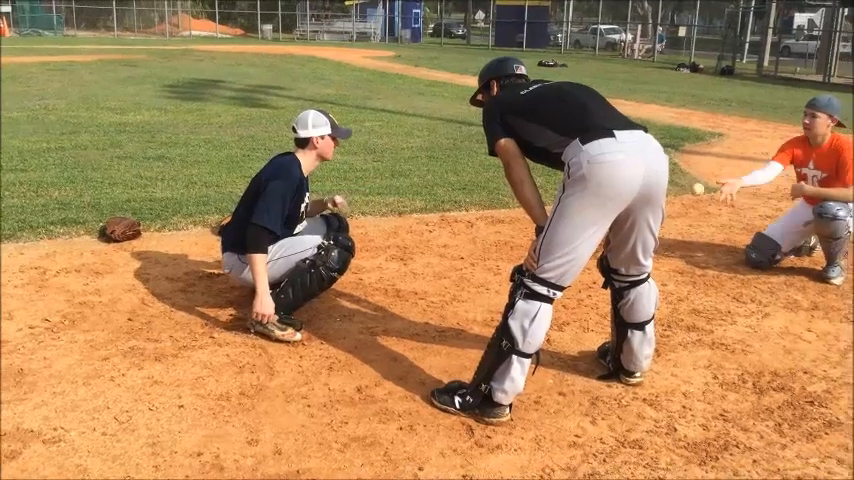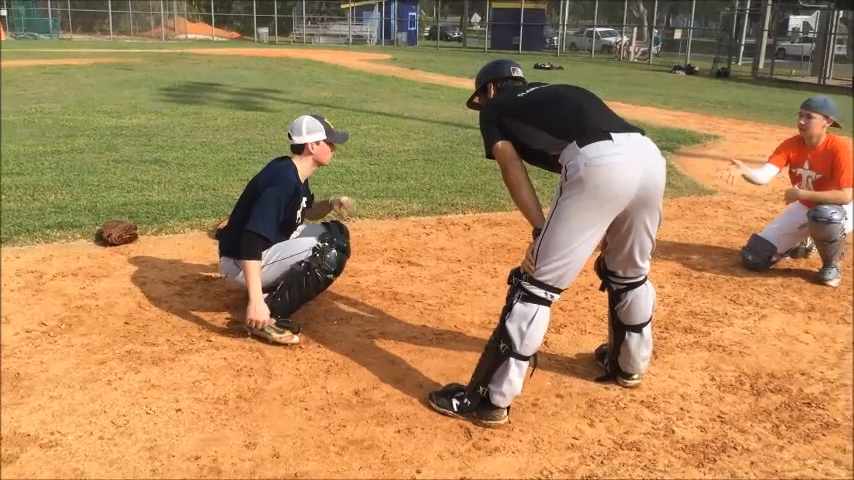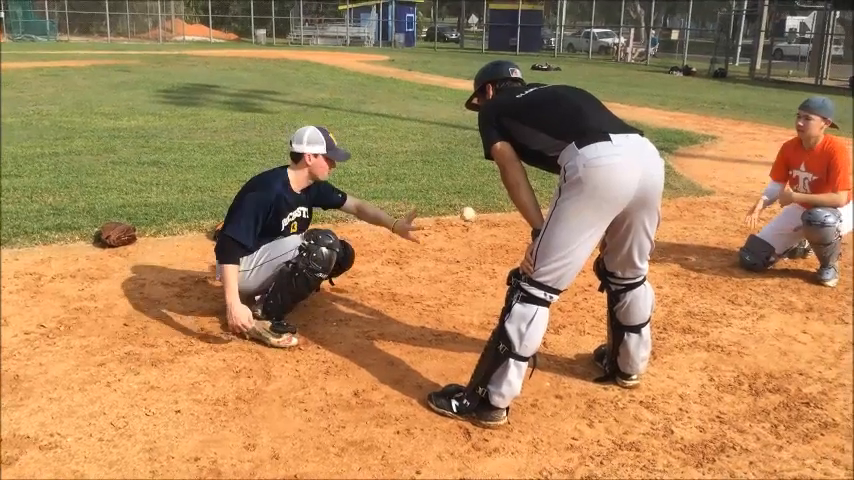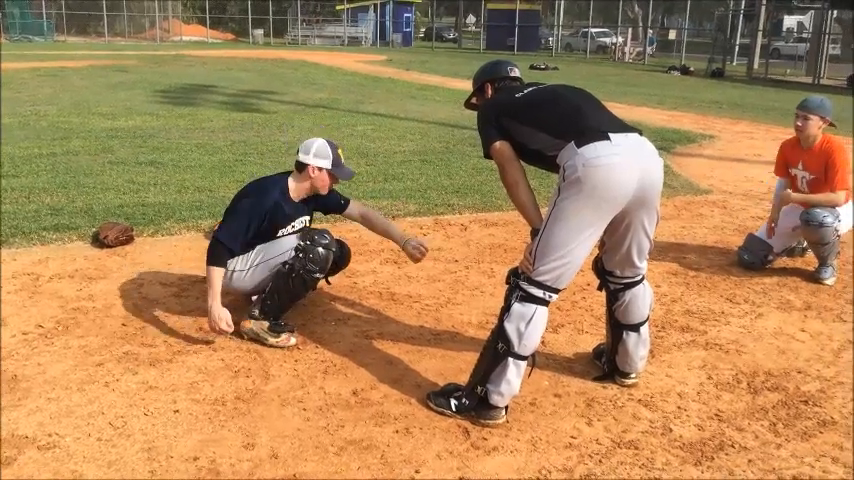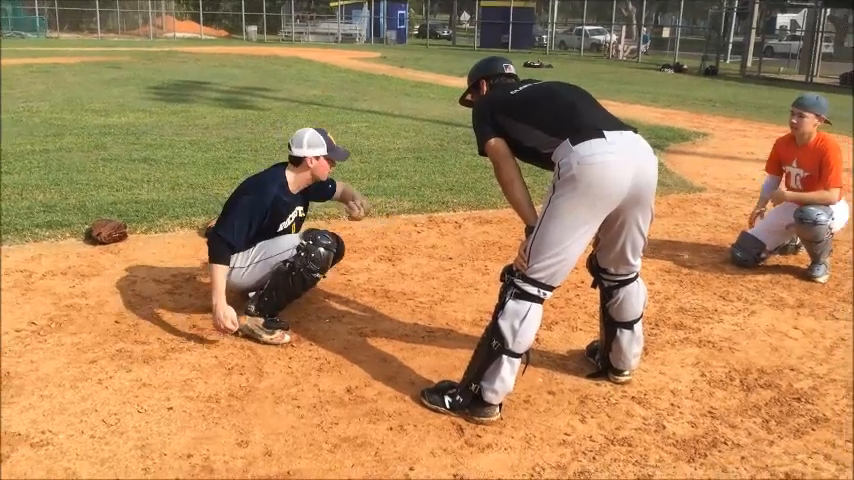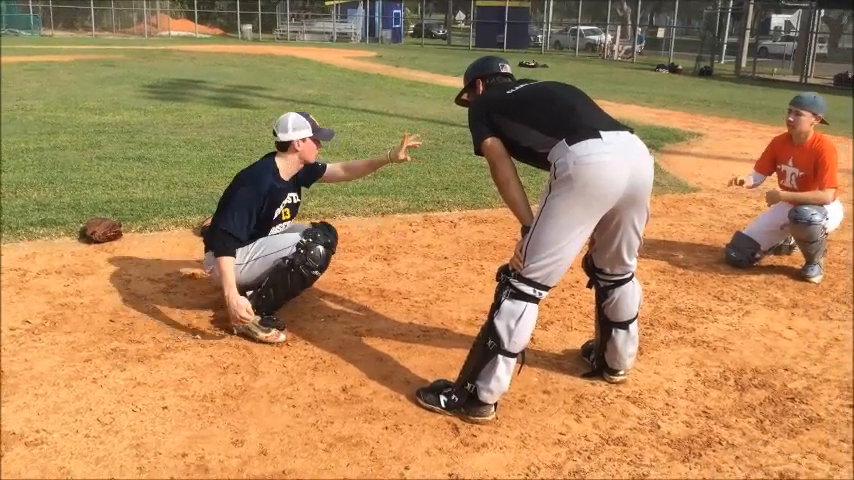
dt=0.2s
person 1, frame 1
left shoulder: (497, 105)
right shoulder: (563, 90)
left elbow: (515, 165)
left wrist: (544, 228)
left hip: (603, 162)
right hip: (652, 154)
left knee: (538, 282)
right knee: (632, 269)
left ankle: (492, 396)
right ankle: (631, 361)
person 1, frame 2
left shoulder: (495, 107)
right shoulder: (560, 93)
left elbow: (512, 167)
left wrist: (541, 231)
left hip: (600, 165)
right hip: (649, 157)
left knee: (536, 284)
right knee: (630, 271)
left ankle: (488, 398)
right ankle: (629, 363)
person 1, frame 3
left shoulder: (493, 109)
right shoulder: (559, 94)
left elbow: (511, 168)
left wrist: (540, 231)
left hip: (599, 166)
right hip: (647, 158)
left knee: (535, 285)
right knee: (628, 272)
left ankle: (488, 399)
right ankle: (628, 364)
person 1, frame 4
left shoulder: (492, 108)
right shoulder: (558, 93)
left elbow: (510, 167)
left wrist: (539, 231)
left hip: (597, 165)
right hip: (646, 157)
left knee: (534, 283)
right knee: (626, 271)
left ankle: (486, 398)
right ankle: (626, 363)
person 1, frame 5
left shoulder: (487, 105)
right shoulder: (552, 90)
left elbow: (505, 165)
left wrist: (534, 229)
right wrist: (594, 223)
left hip: (592, 162)
right hip: (641, 155)
left knee: (528, 282)
right knee: (621, 268)
left ankle: (481, 395)
right ankle: (620, 360)
person 1, frame 6
left shoulder: (484, 104)
right shoulder: (549, 90)
left elbow: (501, 164)
left wrist: (530, 229)
right wrist: (592, 224)
left hip: (589, 163)
right hip: (637, 155)
left knee: (525, 281)
right knee: (617, 268)
left ankle: (476, 395)
right ankle: (615, 360)
person 2, frame 1
left shoulder: (296, 168)
right shoulder: (287, 175)
left elbow: (298, 211)
right elbow: (257, 236)
left wrist: (325, 204)
right wrist: (262, 294)
right hip: (245, 259)
left knee: (336, 225)
right knee: (340, 248)
left ankle: (280, 285)
right ankle: (271, 314)
person 2, frame 2
left shoulder: (295, 175)
right shoulder: (279, 181)
left elbow: (307, 212)
right elbow: (252, 241)
left wrist: (332, 204)
right wrist: (256, 301)
right hip: (242, 264)
left knee: (335, 233)
right knee: (335, 250)
left ankle: (274, 288)
right ankle: (267, 318)
person 2, frame 3
left shoulder: (313, 184)
right shoulder: (267, 190)
left elbow: (355, 205)
right elbow: (228, 247)
left wrist: (395, 224)
right wrist: (233, 303)
left hip: (267, 261)
right hip: (244, 267)
left knee: (341, 254)
right knee: (324, 246)
left ankle: (276, 290)
right ankle: (263, 318)
person 2, frame 4
left shoulder: (314, 192)
right shoulder: (264, 197)
left elbow: (363, 213)
right elbow: (218, 250)
left wrist: (406, 240)
right wrist: (215, 306)
left hip: (267, 260)
right hip: (239, 269)
left knee: (340, 252)
right knee: (321, 246)
left ankle: (279, 290)
right ankle: (262, 317)
person 2, frame 5
left shoulder: (302, 181)
right shoulder: (267, 191)
left elbow: (343, 189)
right elbow: (220, 247)
left wrist: (356, 200)
right wrist: (219, 303)
left hip: (252, 257)
right hip: (236, 264)
left knee: (333, 246)
right knee: (319, 248)
left ankle: (265, 287)
right ankle: (257, 315)
person 2, frame 6
left shoulder: (297, 168)
right shoulder: (259, 182)
left elbow: (341, 171)
right elbow: (224, 241)
left wrist: (388, 158)
right wrist: (231, 296)
left hip: (260, 248)
right hip: (233, 259)
left knee: (324, 234)
right knee: (316, 249)
left ankle: (272, 283)
right ankle: (253, 315)
person 3, frame 1
right shoulder: (795, 145)
right elbow: (769, 171)
left wrist: (808, 190)
right wrist: (738, 182)
right hip: (808, 206)
left knee: (828, 212)
right knee: (756, 257)
left ankle: (835, 263)
right ankle: (807, 243)
person 3, frame 2
right shoulder: (790, 145)
right elbow: (765, 174)
left wrist: (801, 194)
right wrist: (743, 171)
right hip: (804, 208)
left knee: (824, 216)
right knee: (754, 258)
left ankle: (832, 264)
right ankle: (803, 244)
person 3, frame 3
left shoulder: (836, 150)
right shoulder: (788, 148)
left elbow: (841, 198)
right elbow: (776, 187)
left wrist: (796, 197)
right wrist: (761, 203)
left hip: (837, 212)
right hip: (800, 209)
left knee: (818, 219)
right knee: (750, 259)
left ankle: (830, 264)
right ankle: (800, 245)
person 3, frame 4
left shoulder: (834, 149)
right shoulder: (787, 146)
left elbow: (839, 198)
left wrist: (794, 197)
right wrist: (775, 212)
left hip: (836, 211)
right hip: (800, 208)
left knee: (815, 219)
right knee: (750, 258)
left ankle: (828, 263)
right ankle: (798, 244)
person 3, frame 5
left shoulder: (828, 147)
right shoulder: (782, 143)
left elbow: (832, 196)
right elbow: (772, 178)
left wrist: (787, 196)
right wrist: (760, 205)
left hip: (829, 209)
right hip: (793, 206)
left knee: (810, 217)
right knee: (742, 256)
left ankle: (821, 260)
right ankle: (791, 242)
person 3, frame 6
left shoulder: (824, 147)
right shoulder: (778, 142)
left elbow: (827, 196)
right elbow: (758, 175)
left wrist: (782, 196)
right wrist: (746, 180)
left hip: (822, 209)
right hip: (787, 206)
left knee: (804, 217)
right knee: (736, 255)
left ankle: (815, 261)
right ankle: (785, 242)
